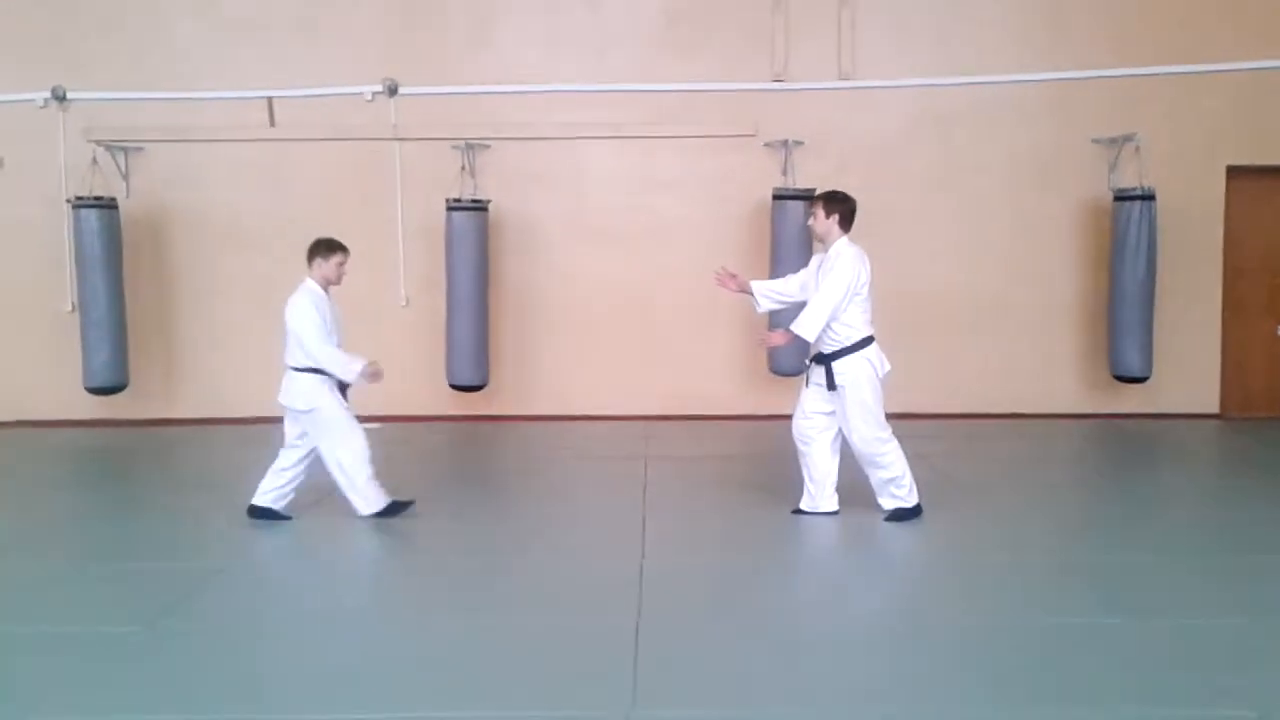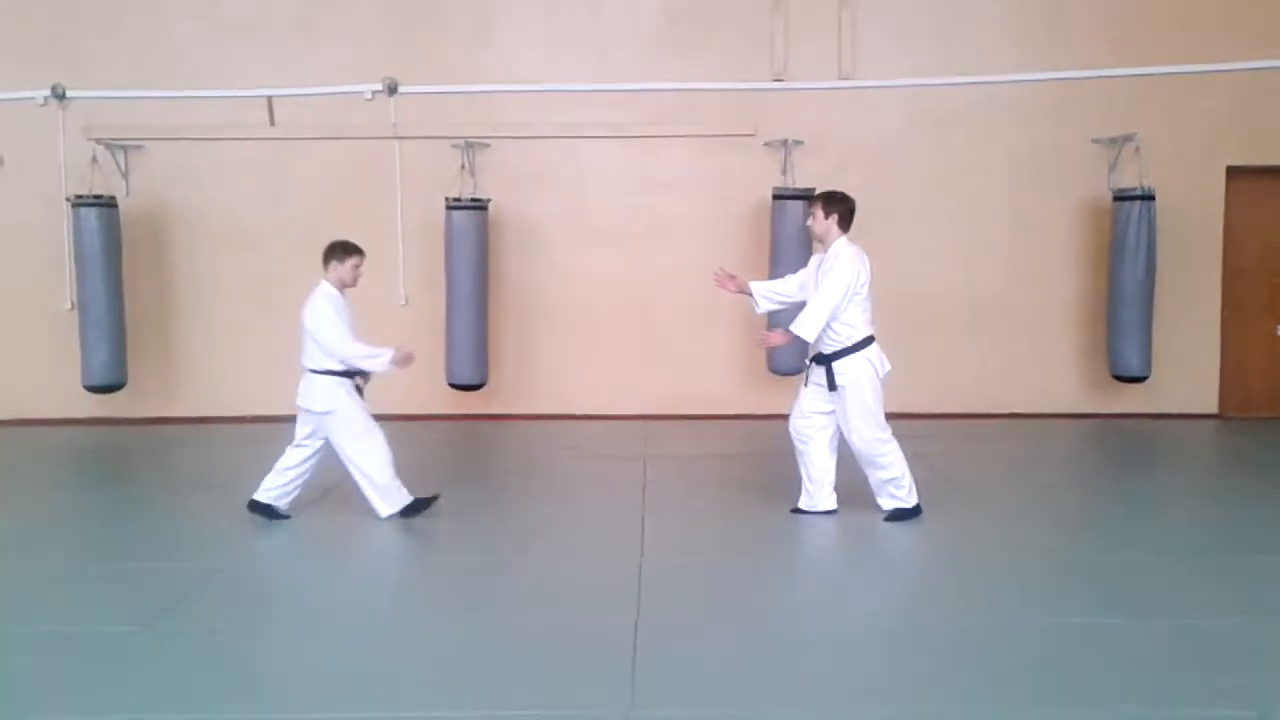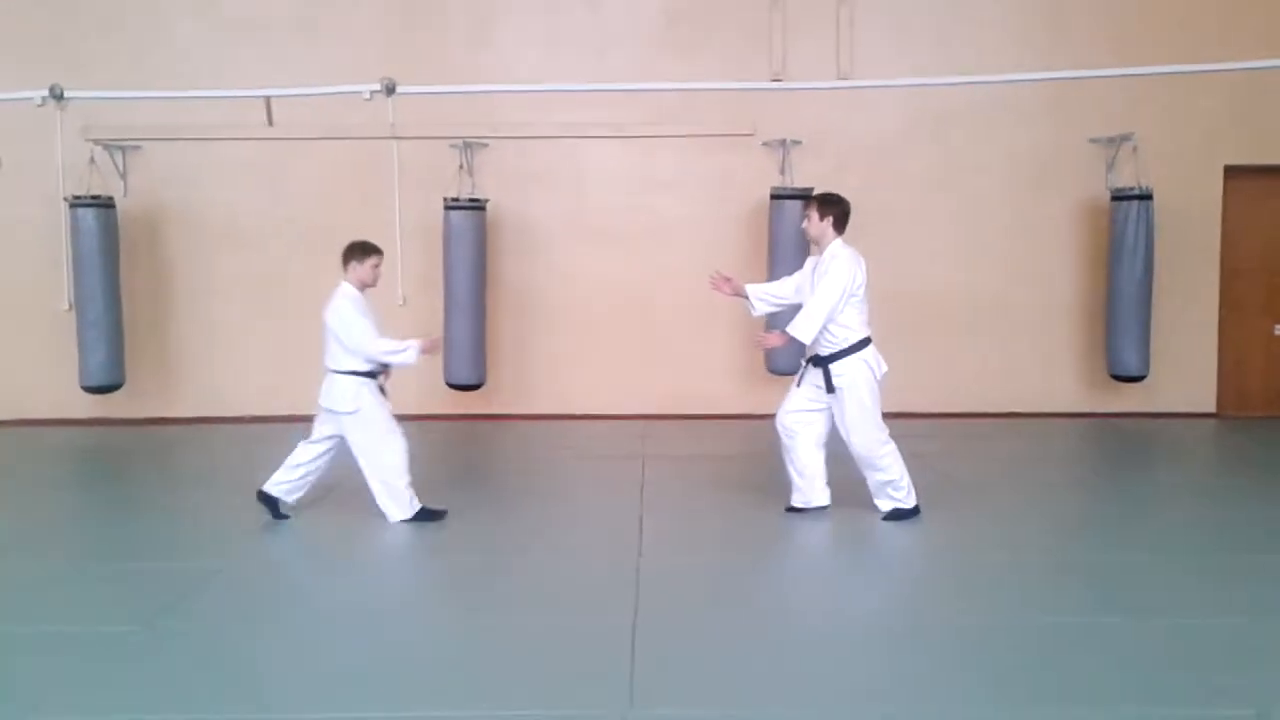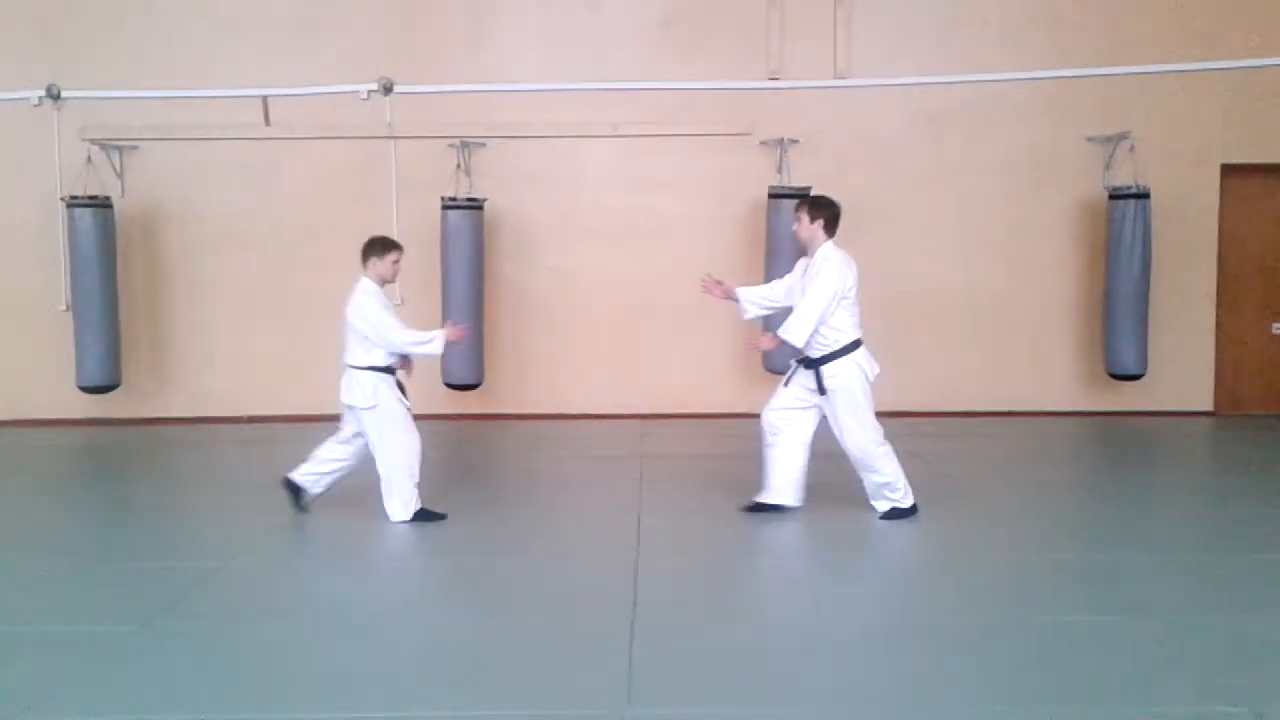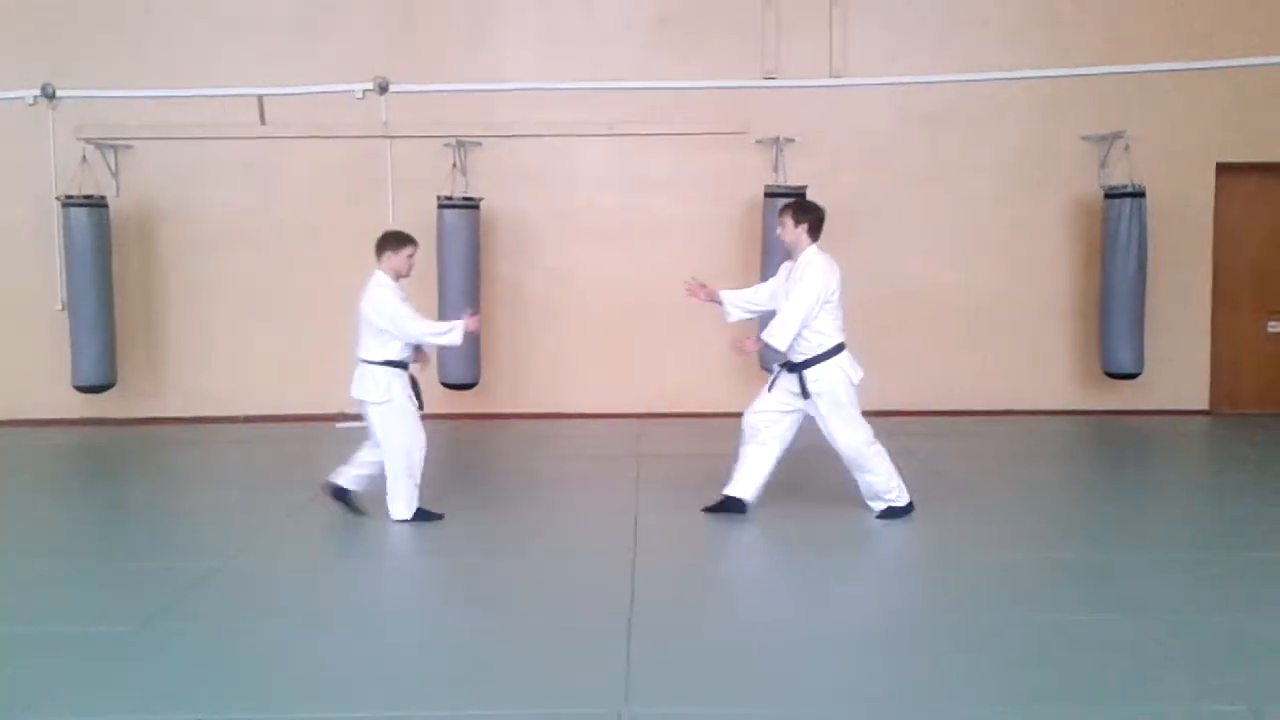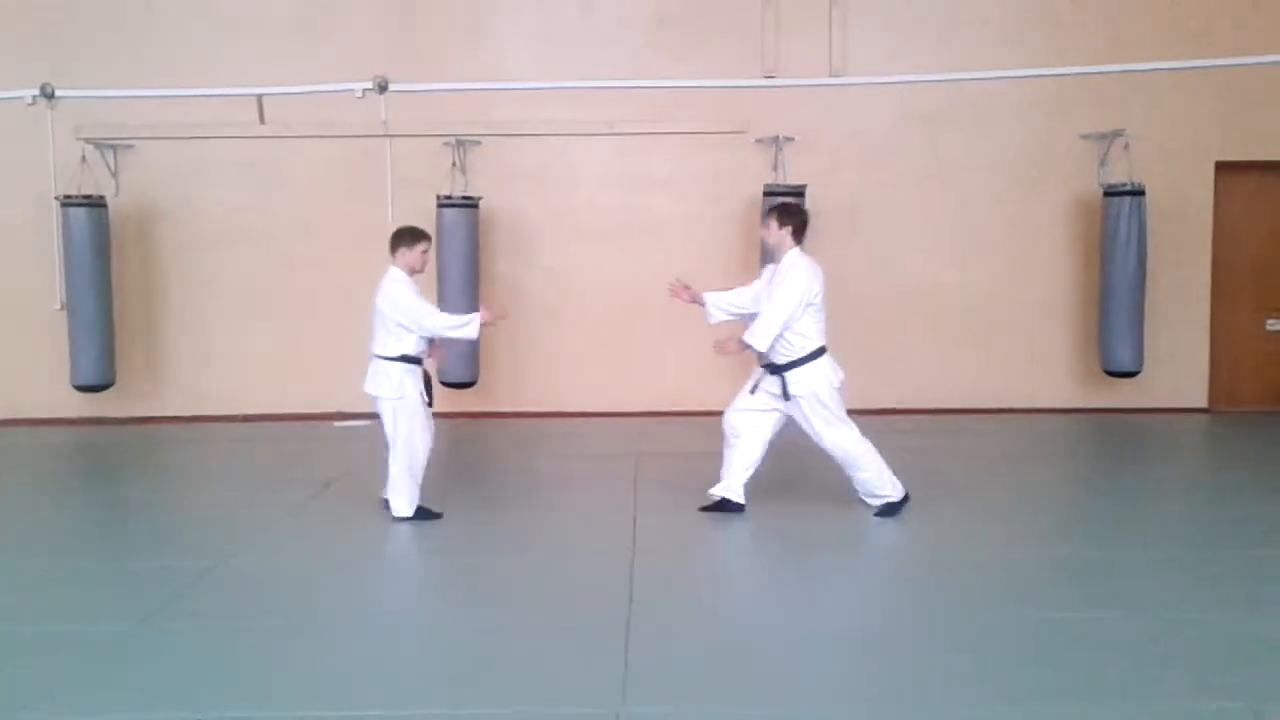
dt=0.1s
person 1, frame 1
left shoulder: (850, 258)
right shoulder: (822, 261)
left elbow: (825, 304)
right elbow: (793, 287)
left wrist: (790, 334)
right wrist: (745, 287)
left hip: (853, 363)
right hip: (828, 363)
left knee: (868, 437)
right knee: (809, 428)
left ankle: (904, 501)
right ankle: (820, 502)
person 1, frame 2
left shoulder: (850, 258)
right shoulder: (822, 261)
left elbow: (825, 304)
right elbow: (792, 287)
left wrist: (789, 334)
right wrist: (744, 288)
left hip: (853, 363)
right hip: (828, 363)
left knee: (869, 437)
right knee: (807, 426)
left ankle: (904, 501)
right ankle: (818, 500)
person 1, frame 3
left shoulder: (846, 260)
right shoulder: (817, 263)
left elbow: (821, 306)
right elbow: (788, 290)
left wrist: (786, 336)
right wrist: (740, 290)
left hip: (850, 365)
right hip: (822, 365)
left knee: (866, 439)
right knee: (793, 421)
left ankle: (902, 502)
right ankle: (811, 497)
person 1, frame 4
left shoulder: (836, 263)
right shoulder: (807, 265)
left elbow: (812, 309)
right elbow: (779, 293)
left wrist: (778, 339)
right wrist: (730, 293)
left hip: (841, 367)
right hip: (812, 366)
left knee: (861, 440)
right knee: (779, 419)
left ankle: (899, 501)
right ankle: (779, 495)
person 1, frame 5
left shoulder: (820, 267)
right shoulder: (791, 269)
left elbow: (796, 313)
right elbow: (763, 297)
left wrist: (761, 342)
right wrist: (715, 297)
left hip: (825, 371)
right hip: (795, 371)
left knee: (851, 439)
right knee: (760, 423)
left ankle: (895, 500)
right ankle: (738, 495)
person 1, frame 6
left shoulder: (802, 270)
right shoulder: (774, 272)
left elbow: (778, 314)
right elbow: (745, 299)
left wrist: (743, 344)
right wrist: (698, 298)
left hip: (808, 373)
right hip: (777, 373)
left knee: (839, 439)
right knee: (739, 421)
left ankle: (890, 494)
right ankle: (730, 495)
person 2, frame 1
left shoulder: (317, 298)
right shoulder: (304, 301)
right elbow: (320, 350)
left wrist: (352, 367)
right wrist: (360, 368)
left hip: (310, 386)
right hip: (311, 386)
left knee: (298, 448)
right knee: (349, 443)
left ankle: (264, 503)
right ankle: (375, 504)
person 2, frame 2
left shoulder: (332, 300)
right shoulder: (322, 304)
right elbow: (345, 348)
left wrist: (359, 372)
right wrist: (389, 357)
left hip: (325, 388)
right hip: (330, 390)
left knee: (305, 448)
right knee: (368, 444)
left ankle: (266, 499)
right ankle: (396, 503)
person 2, frame 3
left shoulder: (351, 300)
right shoulder: (345, 305)
right elbow: (370, 346)
left wrist: (379, 365)
right wrist: (416, 348)
left hip: (345, 388)
right hip: (353, 390)
left knee: (320, 444)
right knee: (387, 445)
left ankle: (274, 491)
right ankle: (405, 509)
person 2, frame 4
left shoulder: (370, 295)
right shoulder: (367, 300)
right elbow: (397, 336)
left wrist: (399, 359)
right wrist: (441, 336)
left hip: (366, 383)
right hip: (372, 385)
left knee: (349, 442)
right knee: (402, 444)
left ankle: (301, 481)
right ankle: (405, 509)
person 2, frame 5
left shoulder: (382, 289)
right shoulder: (382, 294)
right elbow: (415, 328)
left wrist: (414, 350)
right wrist: (460, 327)
left hip: (383, 378)
right hip: (384, 380)
left knee: (384, 442)
right knee: (408, 443)
left ankle: (344, 484)
right ankle: (404, 509)
person 2, frame 6
left shoulder: (397, 285)
right shoulder: (397, 289)
right elbow: (433, 321)
left wrist: (426, 345)
right wrist: (476, 320)
left hip: (399, 374)
right hip: (398, 376)
left knee: (419, 437)
right knee: (411, 442)
left ankle: (400, 498)
right ankle: (404, 507)
